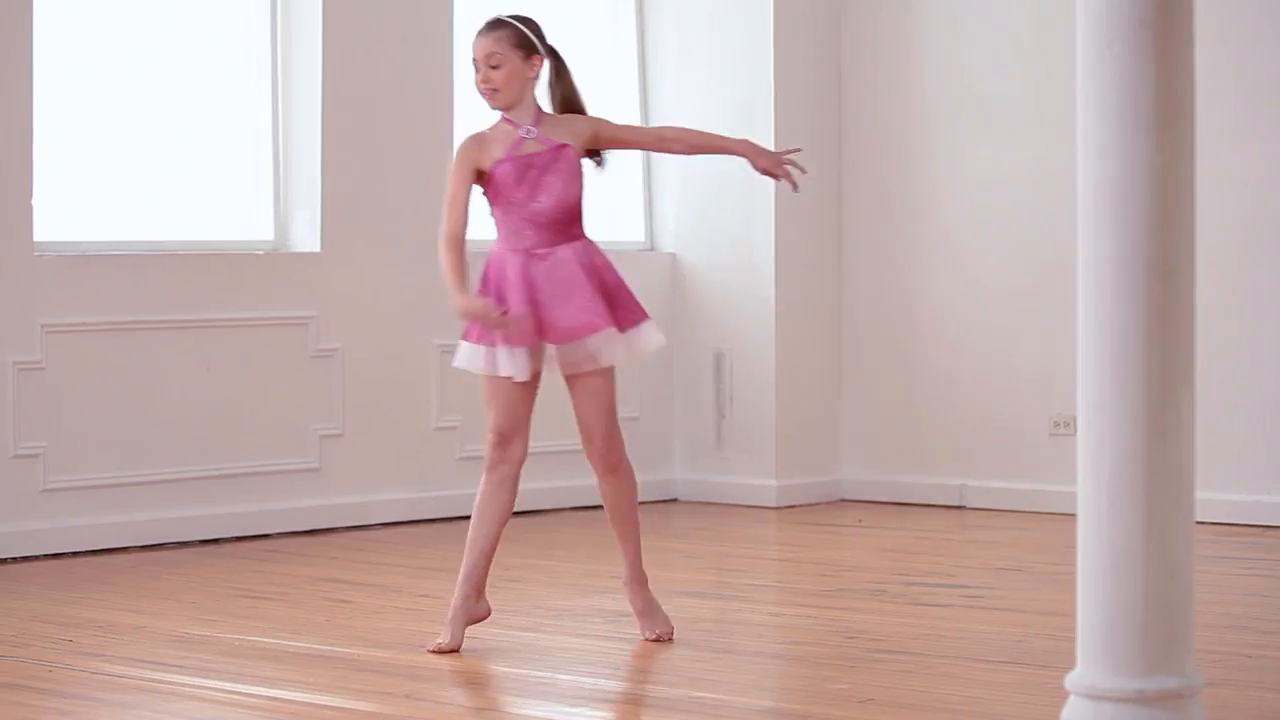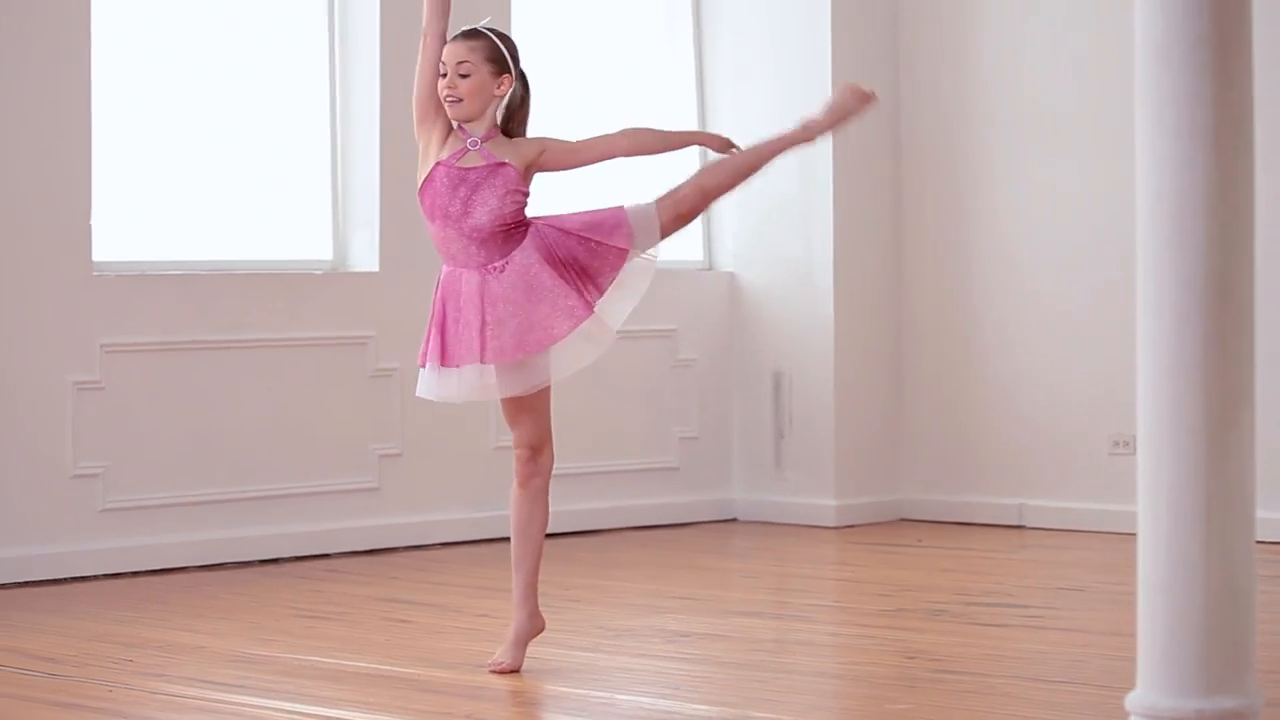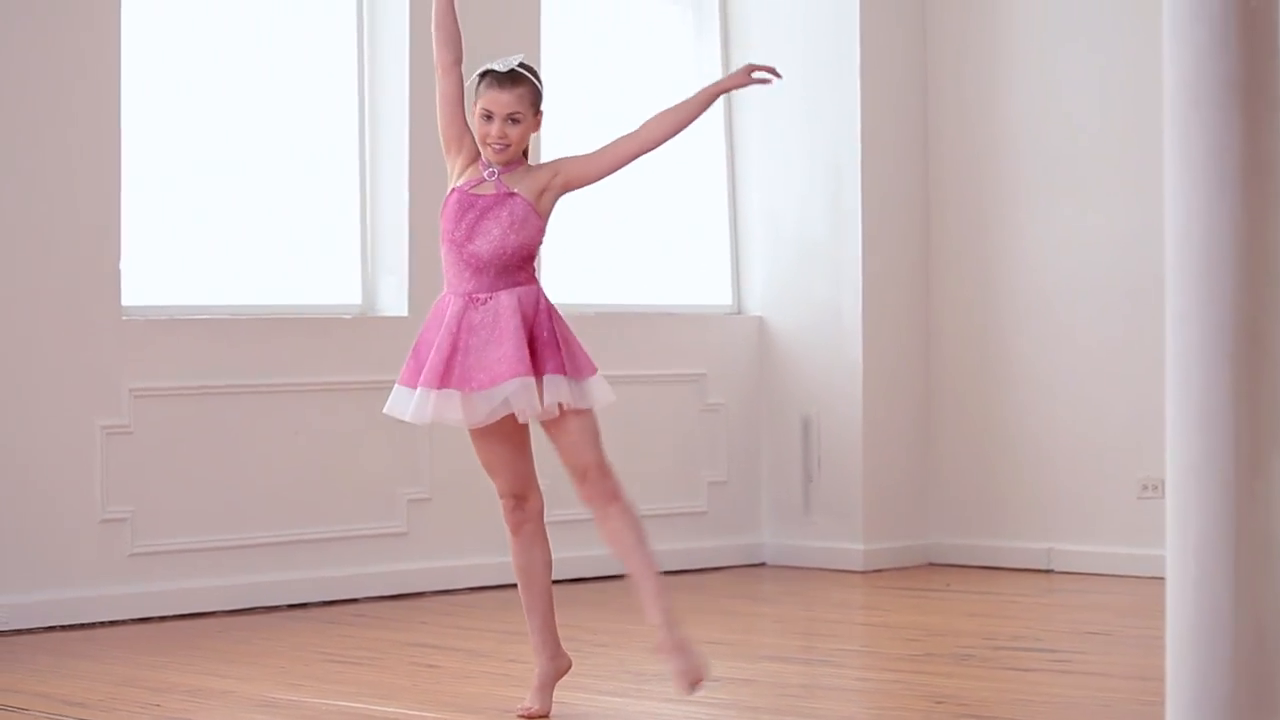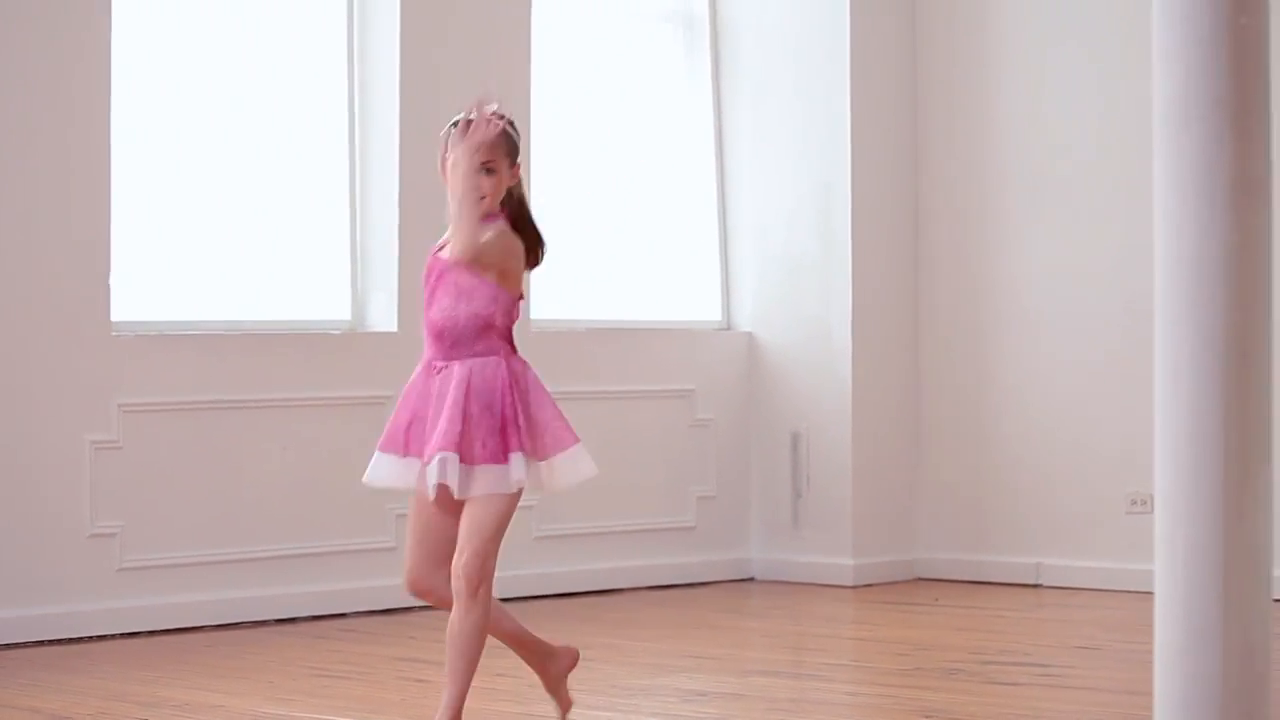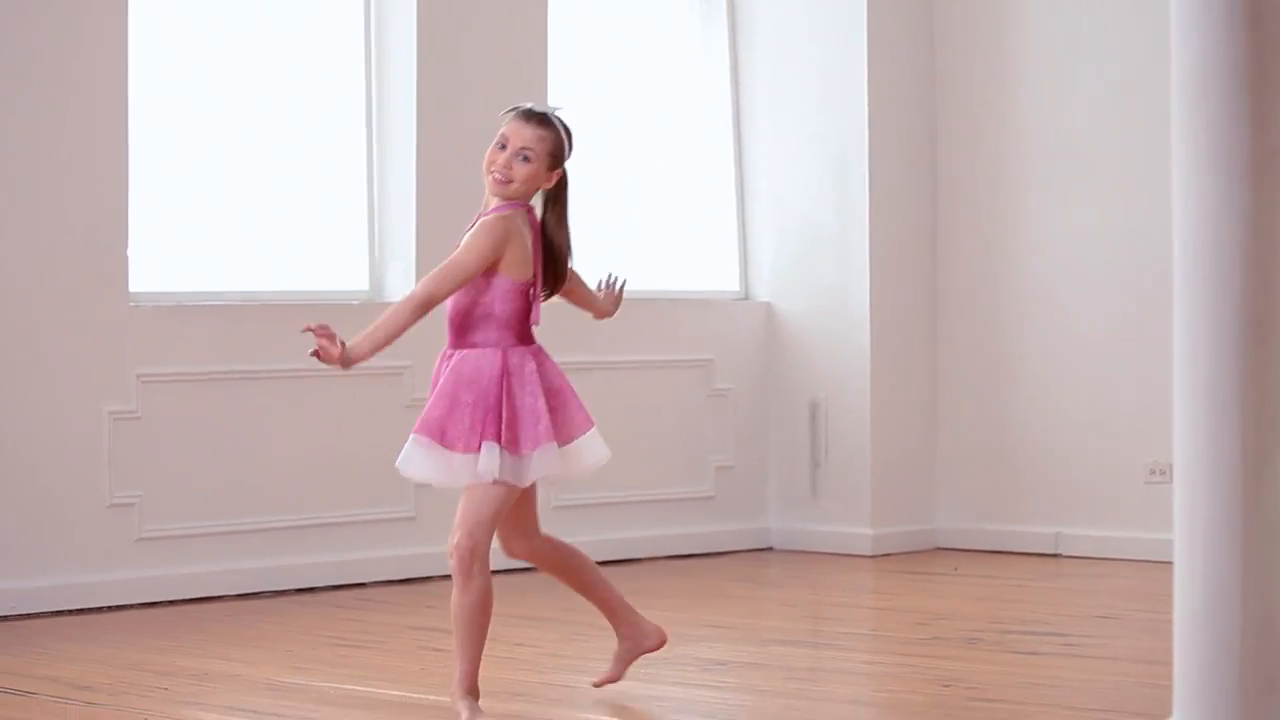
dt=0.5s
person 1, frame 1
left shoulder: (576, 129)
right shoulder: (476, 150)
left elbow: (664, 137)
right elbow: (450, 235)
left wrist: (749, 148)
right wrist: (462, 297)
left hip: (578, 290)
right hip: (513, 297)
left knee: (604, 449)
right knee: (503, 448)
left ankle: (638, 588)
right ankle: (468, 597)
person 1, frame 2
left shoulder: (525, 154)
right shoulder: (432, 138)
left elbow: (618, 143)
left wrist: (695, 134)
left hip: (548, 272)
right hip: (484, 305)
left knee: (672, 209)
right knee: (530, 457)
left ankle: (810, 129)
right ankle: (524, 613)
person 1, frame 3
left shoulder: (549, 180)
right shoulder: (463, 164)
left elbow: (643, 138)
right elbow: (448, 67)
left wrist: (721, 85)
left hip: (530, 331)
right hip: (467, 339)
left knee: (595, 480)
right knee: (518, 502)
left ankle: (667, 627)
right ankle: (548, 655)
person 1, frame 4
left shoulder: (502, 240)
right shoulder: (462, 230)
left elbow: (471, 253)
left wrist: (482, 146)
left hip: (493, 409)
right hip: (442, 406)
left knee: (470, 572)
right knee: (425, 576)
right ankle: (546, 656)
person 1, frame 5
left shoulder: (500, 226)
right shoulder: (529, 234)
left elbow: (424, 298)
right elbow: (599, 306)
left wrist: (354, 351)
right wrist: (606, 299)
left hip: (502, 391)
right hip: (476, 392)
left knee: (466, 548)
right knee: (524, 542)
right ankle: (634, 627)
